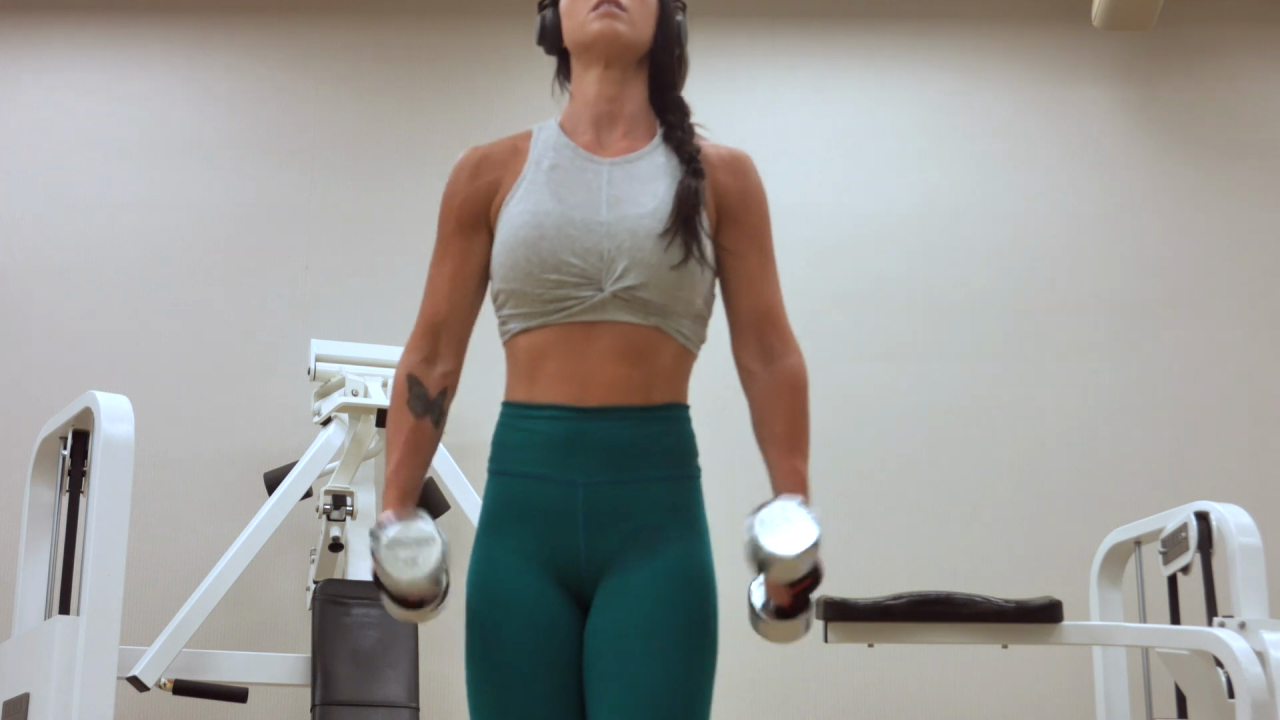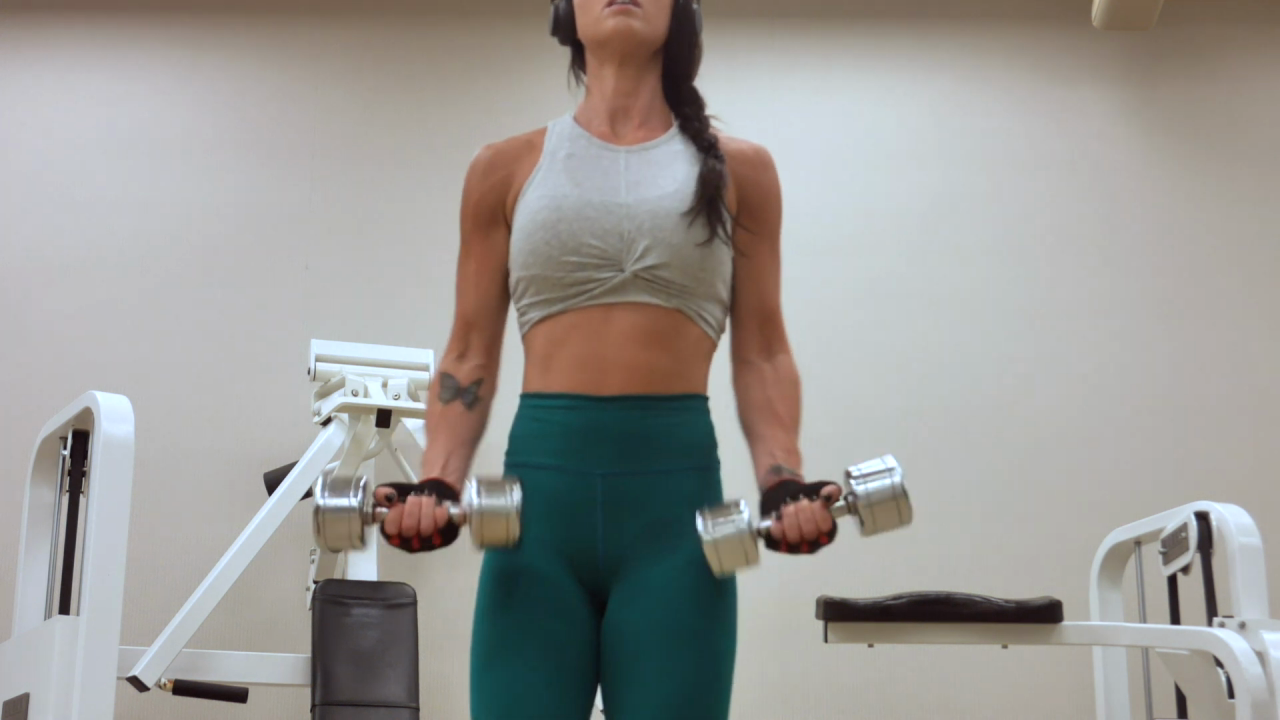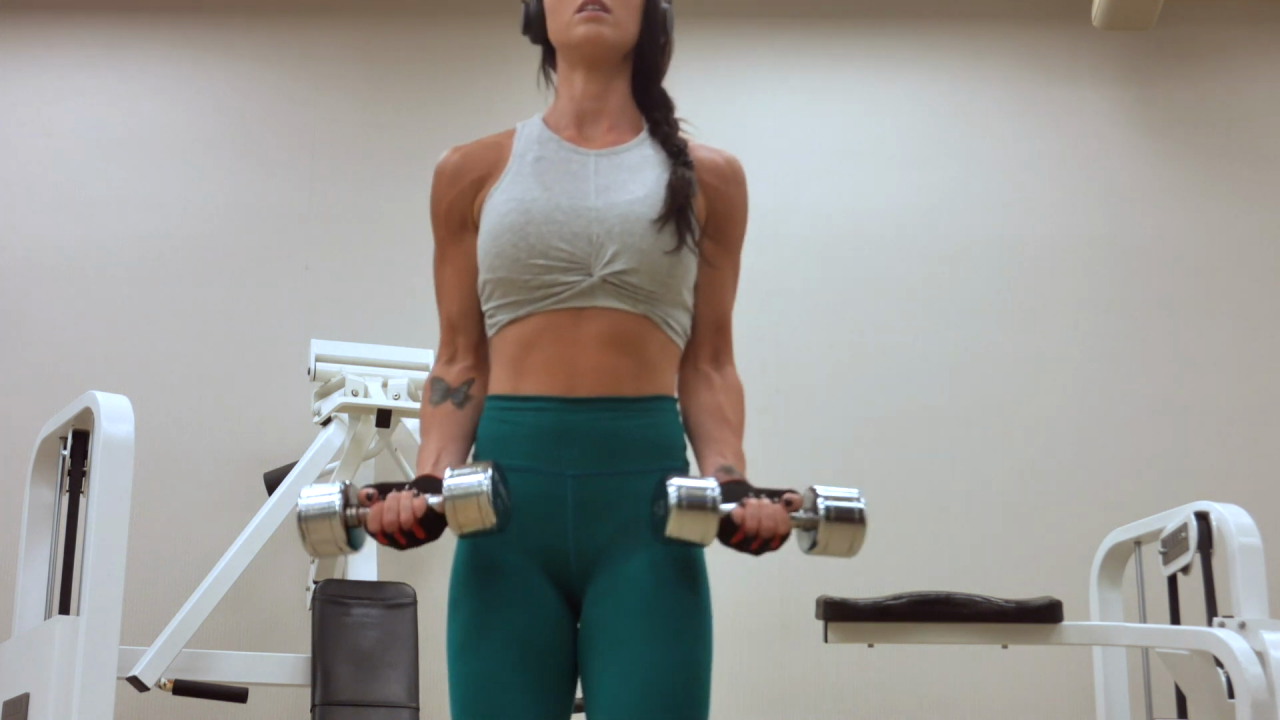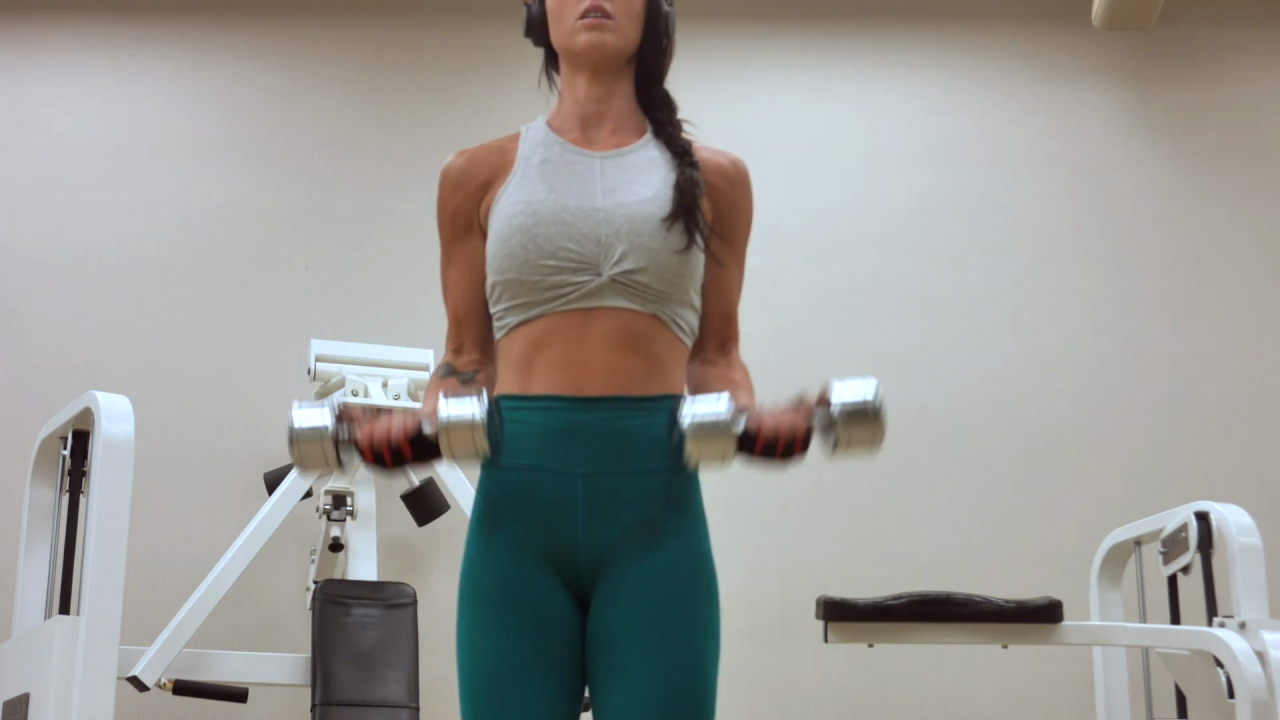
dt=0.4s
person 1, frame 1
left shoulder: (720, 176)
right shoulder: (490, 173)
left elbow: (768, 355)
right elbow: (432, 356)
right wrist: (397, 515)
left hip: (656, 507)
right hip: (523, 503)
person 1, frame 2
left shoulder: (737, 169)
right shoulder: (505, 170)
left elbow: (762, 352)
right elbow: (470, 355)
left wrist: (782, 481)
right wrist: (437, 482)
left hip: (674, 492)
right hip: (541, 487)
person 1, frame 3
left shoulder: (708, 177)
right shoulder: (472, 172)
left elbow: (707, 365)
right elbow: (461, 360)
left wrist: (731, 483)
right wrist: (428, 482)
left hip: (644, 498)
right hip: (510, 495)
person 1, frame 4
left shoulder: (712, 177)
right shoulder: (478, 175)
left elbow: (714, 352)
right elbow: (468, 353)
left wrist: (748, 418)
right wrist: (425, 423)
left hip: (655, 502)
right hip: (519, 496)
